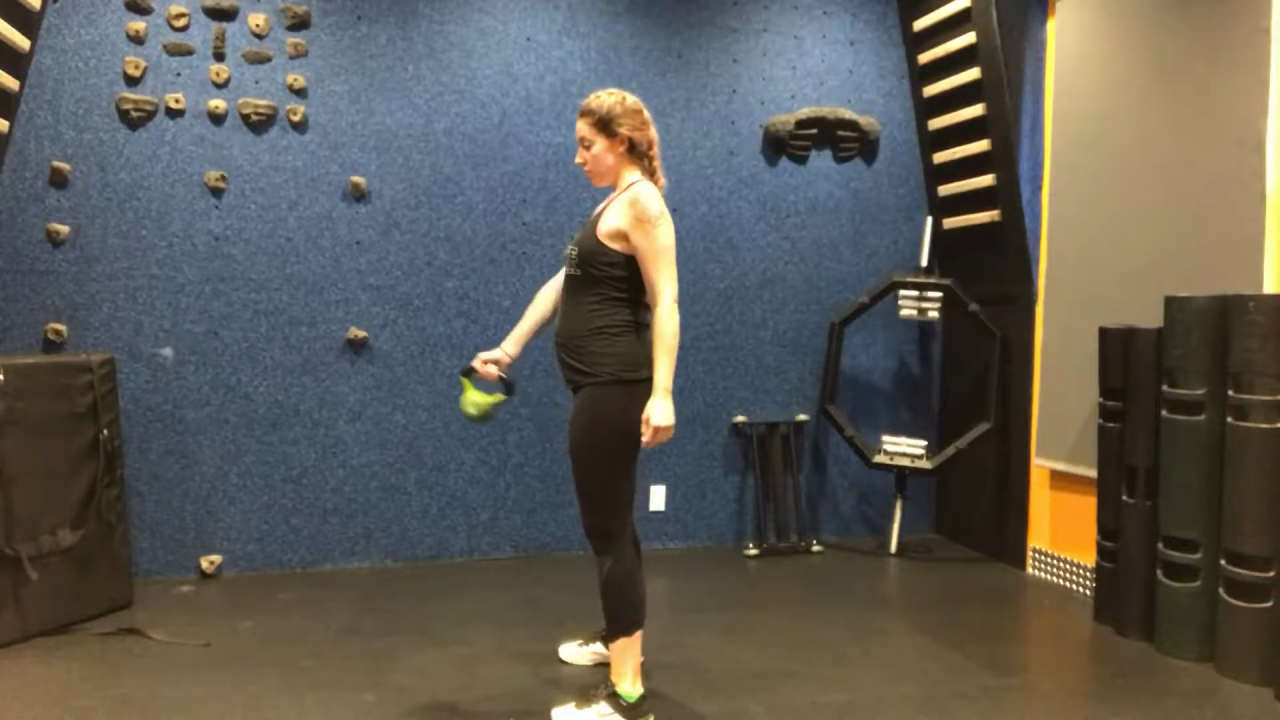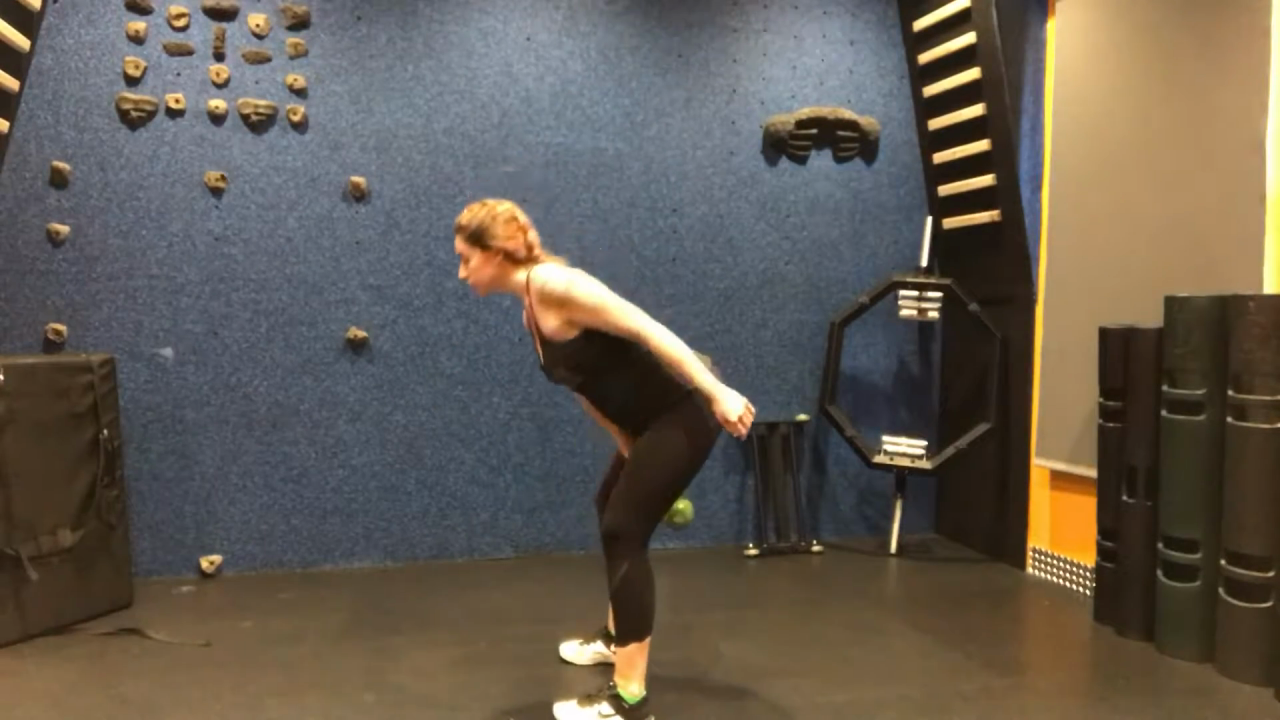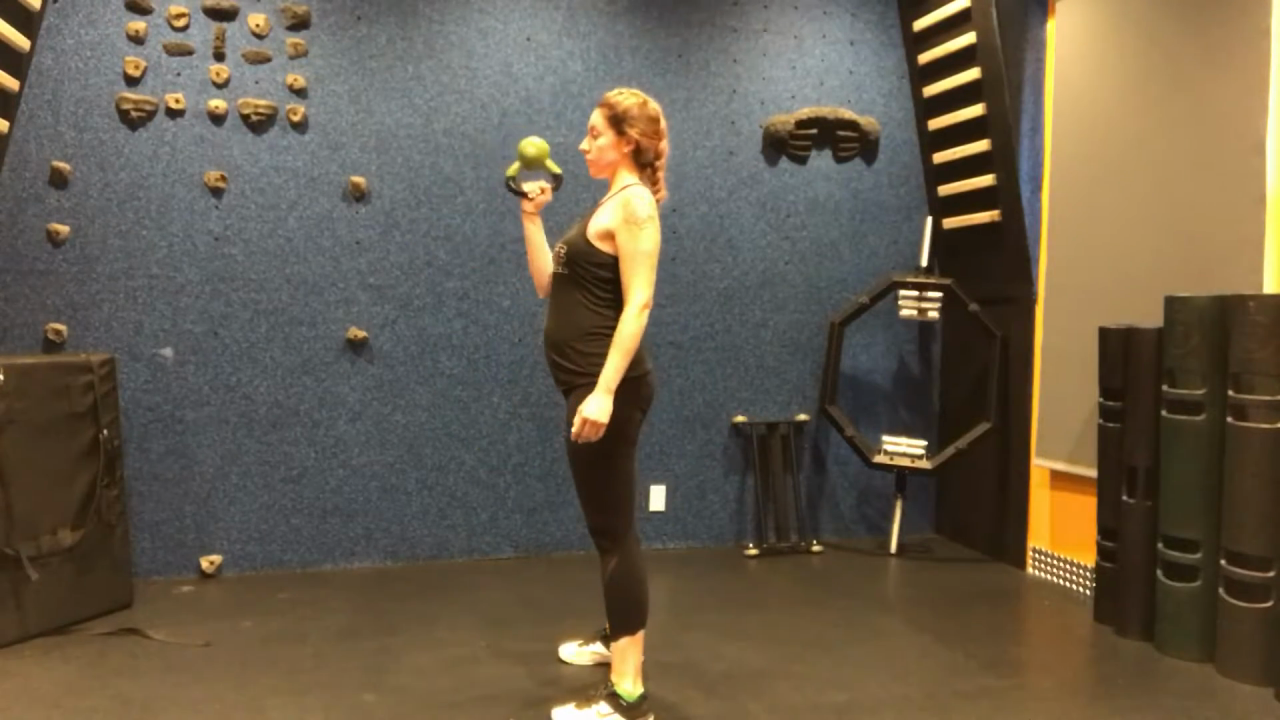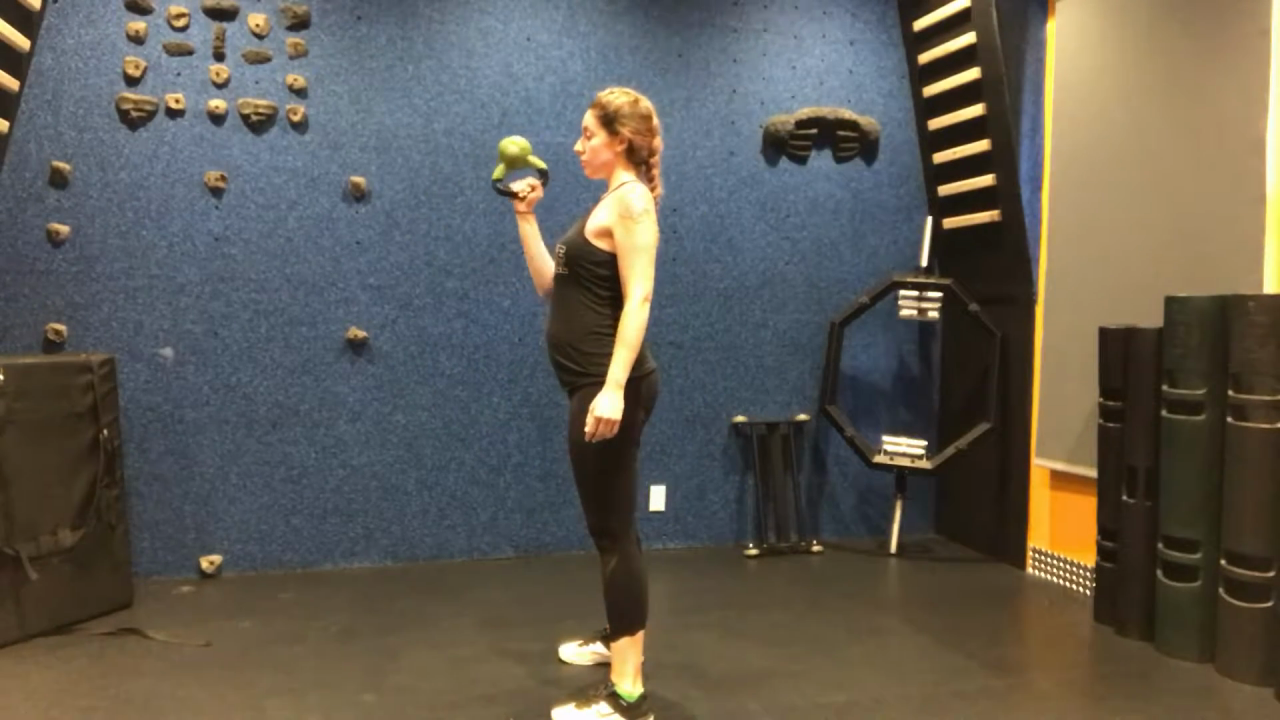
dt=1s
person 1, frame 1
left shoulder: (642, 202)
right shoulder: (610, 204)
left elbow: (666, 302)
right elbow: (563, 284)
left wrist: (661, 394)
right wrist: (510, 348)
left hip: (616, 388)
right hip: (596, 385)
left knee: (607, 529)
right knee: (609, 523)
right ankle: (618, 634)
person 1, frame 2
left shoulder: (555, 286)
right shoulder: (530, 307)
left elbow: (648, 331)
right elbow: (589, 388)
left wrist: (718, 393)
right wrist: (632, 458)
left hip: (685, 408)
right hip: (653, 415)
left knee: (623, 531)
right knee: (611, 509)
right ankle: (617, 635)
person 1, frame 3
left shoulder: (634, 203)
right shoulder: (610, 205)
left elbow: (638, 306)
right elbow: (549, 283)
left wrist: (604, 392)
right wrist: (531, 216)
left hip: (608, 387)
right hip: (588, 384)
left knee: (613, 529)
right knee: (607, 523)
right ankle: (618, 635)
person 1, frame 4
left shoulder: (631, 199)
right shoulder: (608, 204)
left elbow: (638, 300)
right elbow: (549, 284)
left wrist: (614, 389)
right wrist: (525, 216)
left hip: (609, 386)
right hip: (591, 383)
left knee: (611, 528)
right knee: (609, 523)
right ankle: (620, 634)
